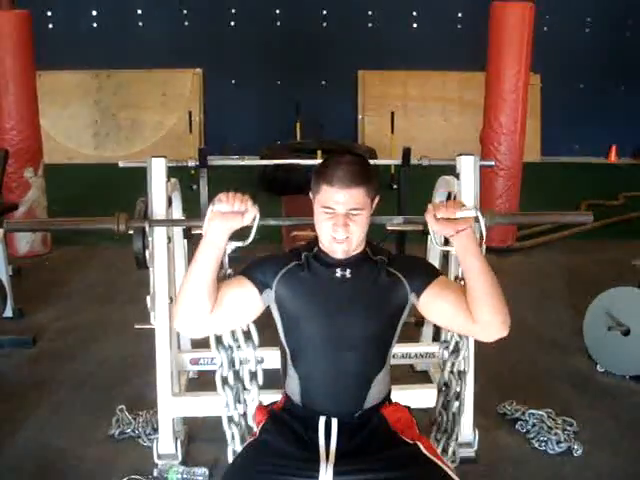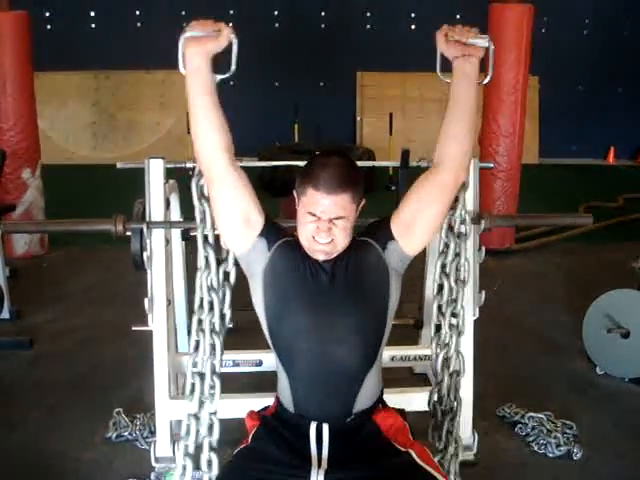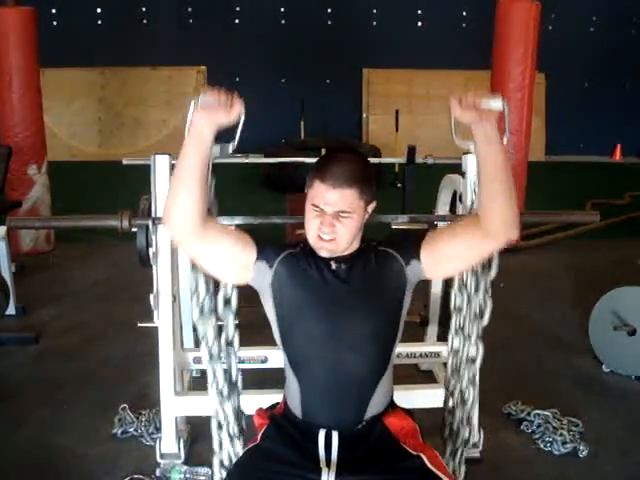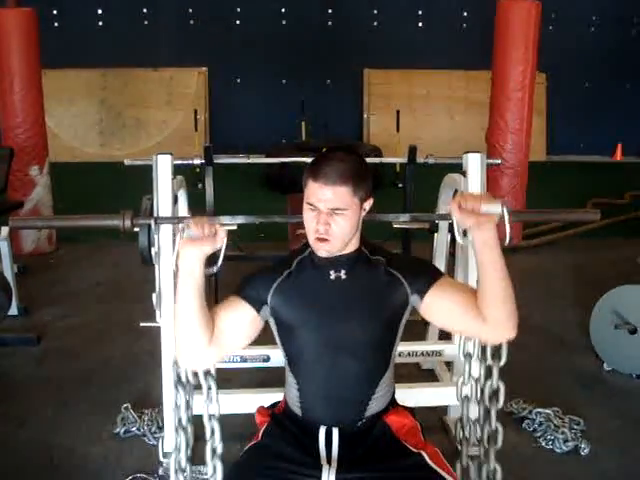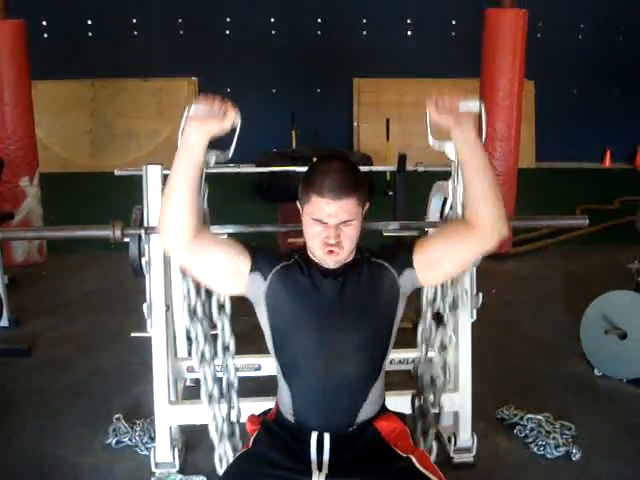
dt=1s
person 1, frame 1
left shoulder: (402, 273)
right shoulder: (278, 271)
left elbow: (492, 326)
right elbow: (191, 322)
left wrist: (464, 240)
right wrist: (216, 233)
left hip: (375, 431)
right hip: (293, 430)
person 1, frame 2
left shoulder: (383, 255)
right shoulder: (268, 254)
left elbow: (448, 170)
right elbow: (216, 165)
left wrist: (465, 66)
right wrist: (198, 58)
left hip: (369, 439)
right hip: (284, 439)
person 1, frame 3
left shoulder: (398, 266)
right shoulder: (275, 267)
left elbow: (496, 228)
right elbow: (185, 228)
left wrist: (485, 129)
right wrist: (203, 127)
left hip: (376, 442)
right hip: (292, 441)
person 1, frame 4
left shoulder: (401, 277)
right shoulder: (275, 282)
left elbow: (498, 328)
right elbow: (195, 355)
left wrist: (484, 235)
right wrist: (191, 258)
left hip: (378, 437)
right hip: (293, 437)
person 1, frame 5
left shoulder: (393, 273)
right shoulder: (268, 274)
left elbow: (489, 230)
right elbow: (179, 239)
left wrist: (465, 131)
right wrist: (196, 136)
left hip: (370, 445)
right hip: (283, 447)
